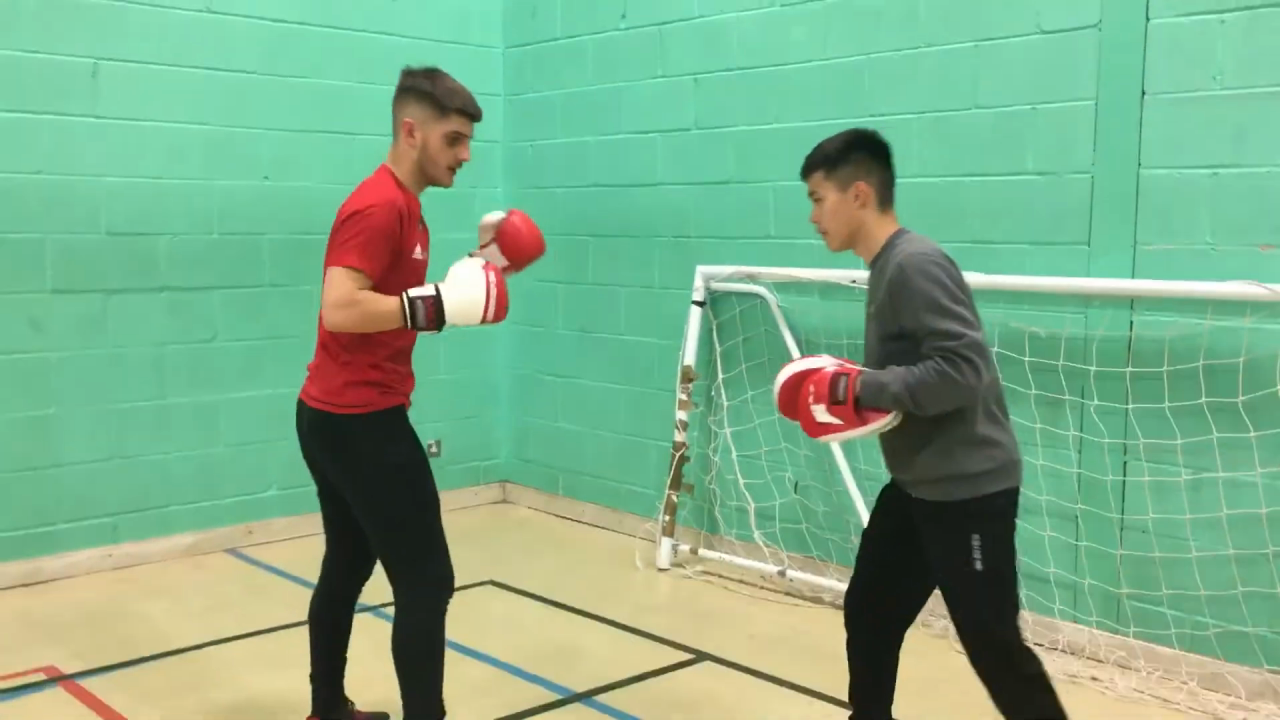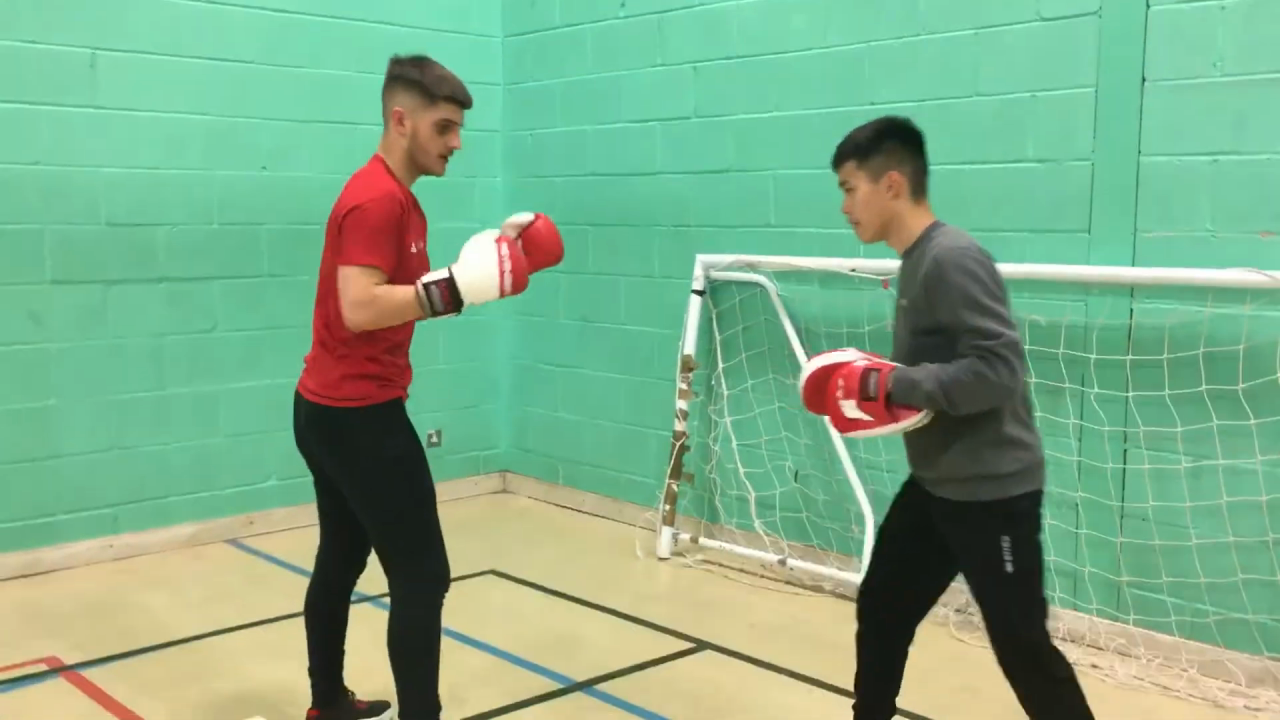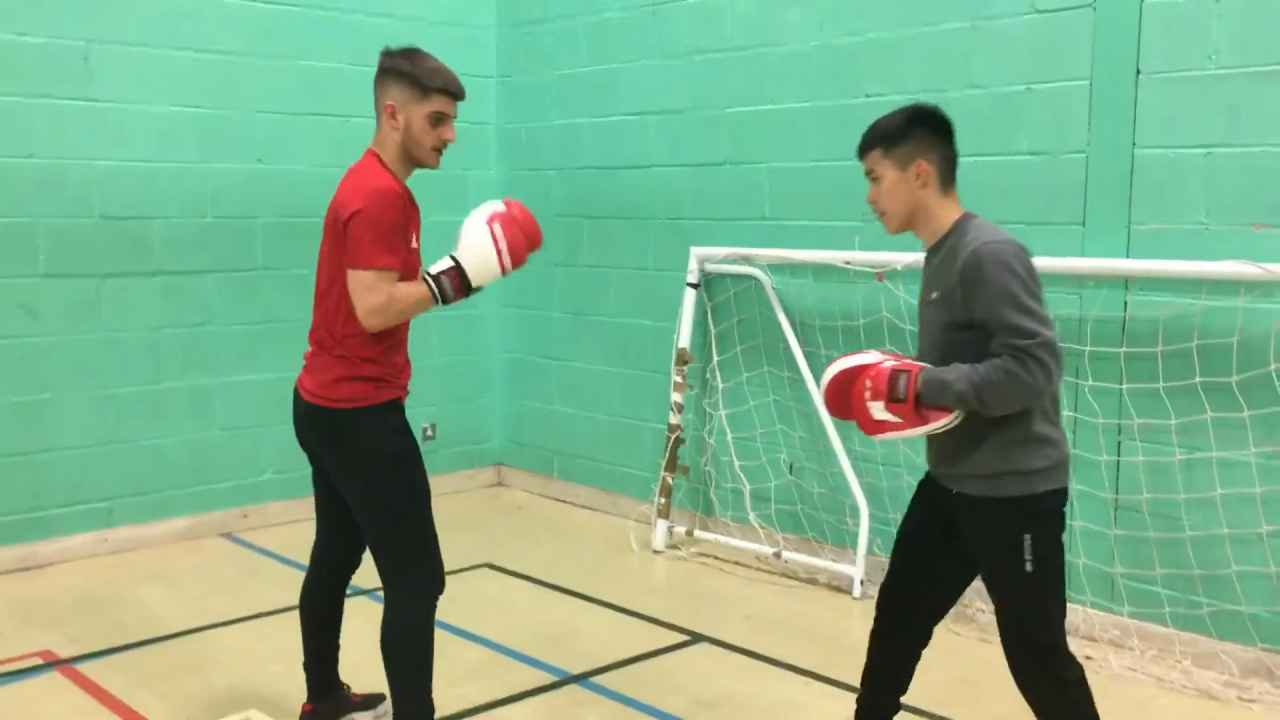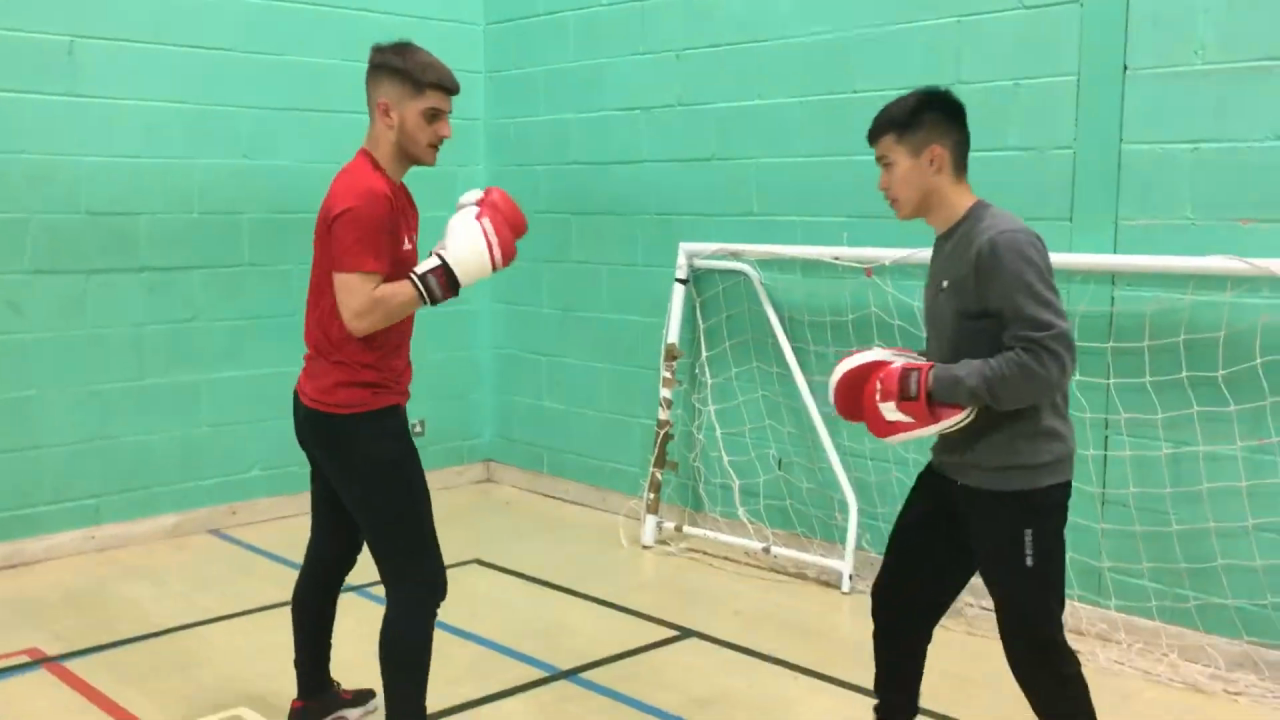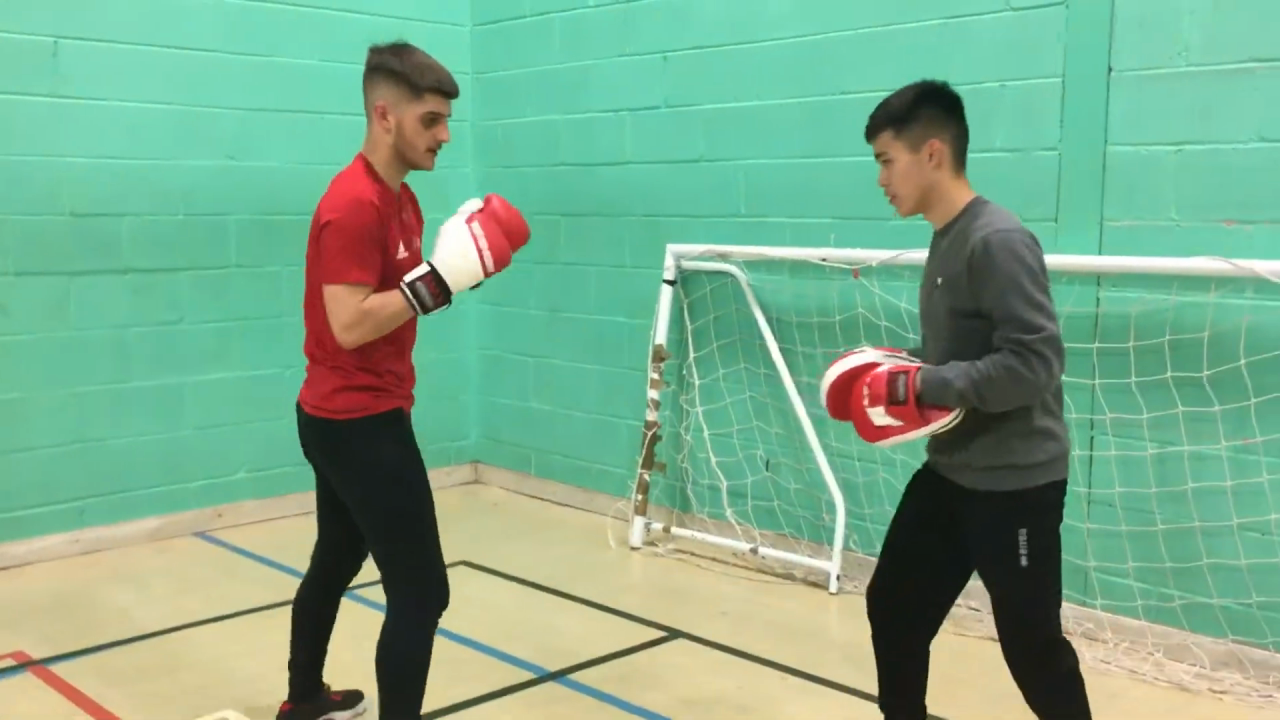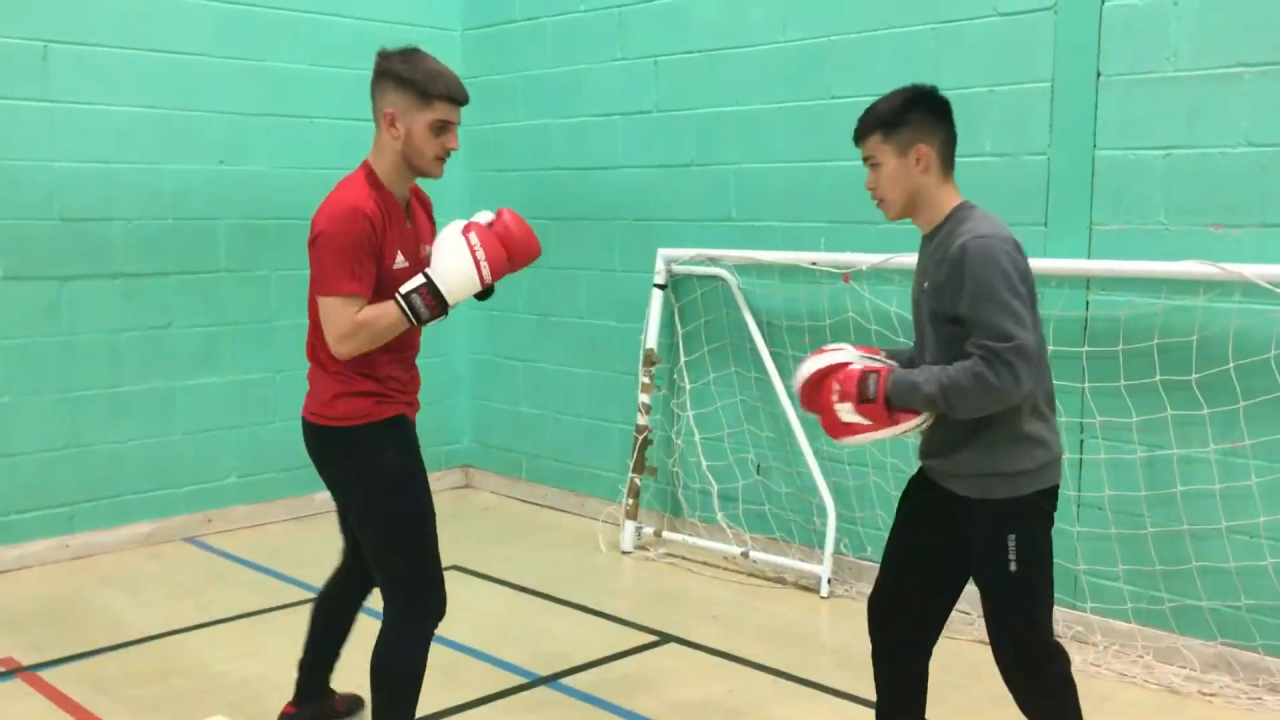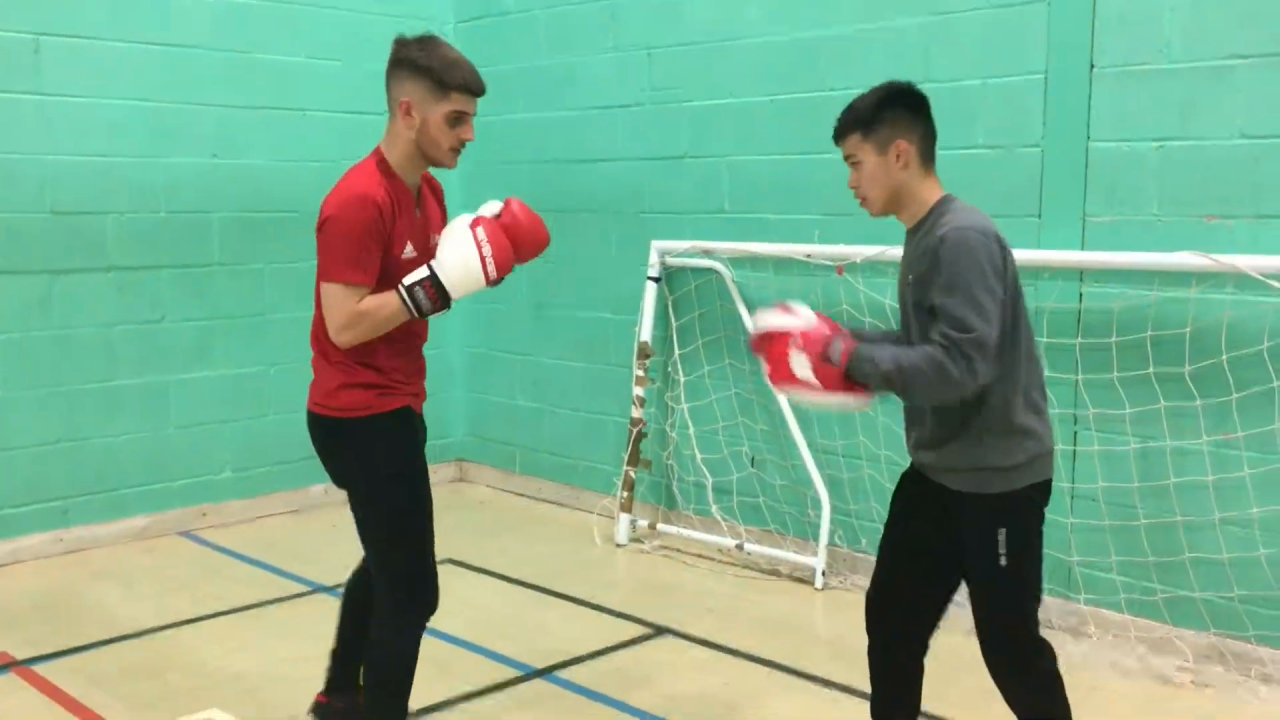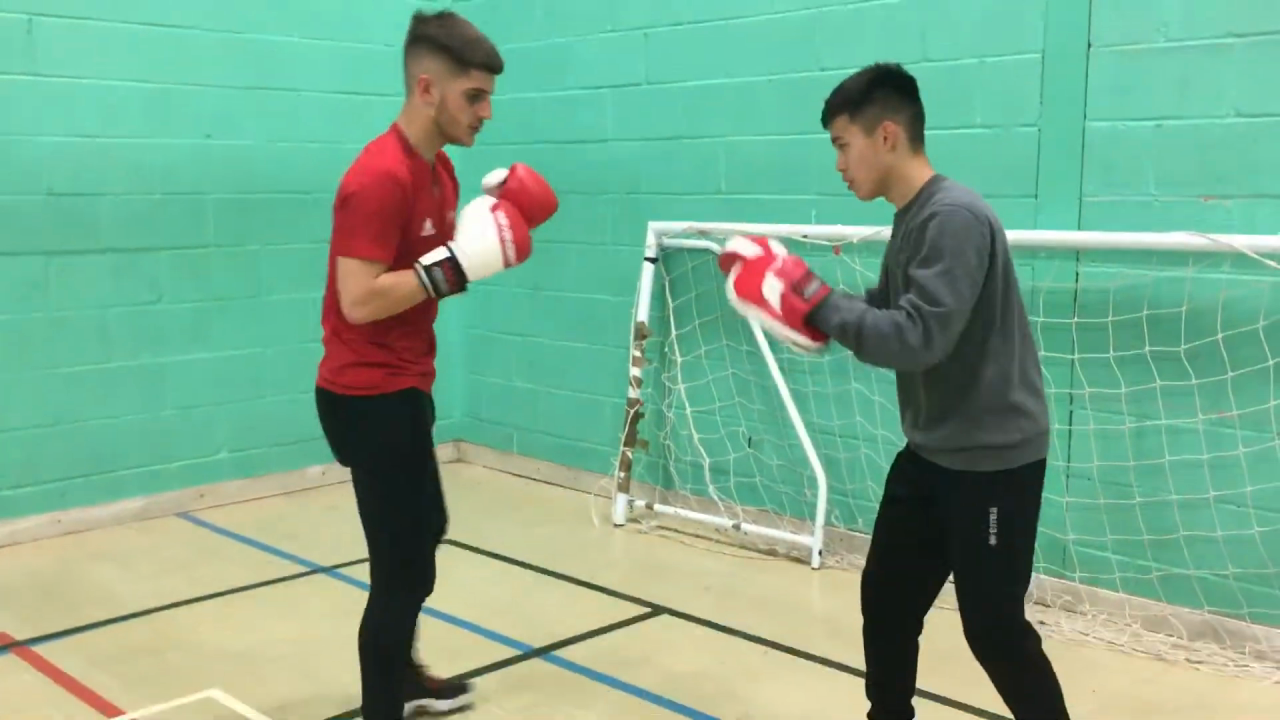
dt=0.1s
person 1, frame 1
left shoulder: (399, 206)
right shoulder: (381, 205)
left elbow: (395, 303)
right elbow: (341, 309)
left wrist: (474, 271)
right wrist: (439, 304)
left hip: (329, 416)
right hip: (362, 419)
left knee: (347, 566)
right knee: (425, 585)
person 1, frame 2
left shoulder: (392, 195)
right shoulder: (377, 197)
left elbow: (401, 295)
right elbow: (361, 308)
left wrist: (488, 260)
right wrist: (455, 285)
left hip: (328, 408)
right hip: (360, 412)
left knee: (340, 558)
right knee: (421, 578)
person 1, frame 3
left shoulder: (389, 190)
right shoulder: (374, 195)
left elbow: (403, 289)
right elbow: (376, 310)
left wrist: (473, 256)
right wrist: (461, 271)
left hip: (329, 406)
right hip: (358, 411)
left knee: (336, 555)
right knee: (417, 579)
person 1, frame 4
left shoulder: (388, 191)
right shoulder: (364, 195)
left elbow: (395, 288)
right elbow: (361, 312)
left wrist: (460, 254)
right wrist: (449, 269)
left hip: (331, 408)
right hip: (359, 416)
left knee: (330, 554)
right knee: (419, 584)
person 1, frame 5
left shoulder: (400, 196)
right shoulder: (352, 204)
left elbow: (404, 294)
right elbow: (350, 325)
left wrist: (467, 253)
right wrist: (443, 273)
left hip: (352, 417)
right hip: (359, 421)
left knee: (337, 560)
right knee: (421, 591)
person 1, frame 6
left shoulder: (414, 203)
right shoulder: (350, 213)
left elbow: (406, 300)
right elbow: (345, 336)
left wrist: (472, 271)
right wrist: (439, 287)
left hip: (359, 423)
right hip: (363, 428)
left knee: (363, 567)
right knee: (417, 601)
person 1, frame 7
left shoulder: (425, 191)
right shoulder: (360, 200)
right elbow: (345, 325)
left wrist: (481, 252)
right wrist: (441, 282)
left hip: (383, 412)
right hip: (364, 419)
left knee: (386, 564)
right knee: (410, 589)
person 1, frame 8
left shoulder: (438, 167)
right shoulder: (381, 177)
right elbow: (359, 301)
left wrist: (491, 230)
right wrist: (460, 262)
left hip: (395, 391)
right hip: (371, 398)
left knee: (419, 532)
right knee: (404, 569)
person 2, frame 1
left shoulder: (918, 265)
right shoulder: (886, 270)
left elbow: (963, 370)
left wrist: (864, 388)
right wrist: (840, 391)
left hip: (969, 490)
right hip: (915, 487)
left knee: (994, 648)
right knee: (868, 618)
person 2, frame 2
left shoulder: (953, 259)
right shoulder: (916, 263)
left elbow: (998, 370)
left wrist: (896, 385)
right wrist: (868, 385)
left hip: (995, 490)
right hip: (936, 485)
left knee: (1022, 649)
right knee: (880, 611)
person 2, frame 3
left shoulder: (990, 255)
right shoulder: (938, 256)
left elbow: (1034, 368)
left wrist: (924, 387)
right wrist: (897, 382)
left hip: (1016, 488)
right hip: (951, 482)
left knee: (1035, 650)
right knee: (897, 611)
person 2, frame 4
left shoulder: (1004, 243)
right shoulder: (948, 245)
left elbow: (1049, 359)
left wrist: (936, 384)
right wrist: (906, 377)
left hip: (1021, 482)
right hip: (954, 474)
left knee: (1034, 646)
right knee: (896, 605)
person 2, frame 5
left shoulder: (999, 242)
right shoulder: (945, 240)
left elbow: (1035, 363)
left wrist: (926, 387)
right wrist: (902, 370)
left hip: (1014, 481)
right hip: (949, 473)
left knee: (1031, 643)
right knee: (893, 605)
person 2, frame 6
left shoulder: (983, 247)
right shoulder: (936, 244)
left elbow: (1007, 372)
left wrist: (895, 389)
right wrist: (883, 367)
left hip: (1006, 488)
right hip: (943, 479)
left knee: (1023, 649)
right knee: (893, 619)
person 2, frame 7
left shoulder: (962, 239)
right shoulder: (923, 237)
left elbow: (961, 365)
left wrist: (851, 360)
right wrist: (857, 346)
left hip: (999, 479)
right hip: (938, 473)
left knee: (1010, 646)
right knee: (893, 616)
person 2, frame 8
left shoulder: (956, 218)
right shoulder: (912, 222)
left elbow: (919, 339)
right elbow: (884, 315)
left wrist: (815, 305)
right wrist: (804, 297)
left hip: (994, 458)
right hip: (932, 454)
left knee: (994, 625)
right knee: (885, 598)
